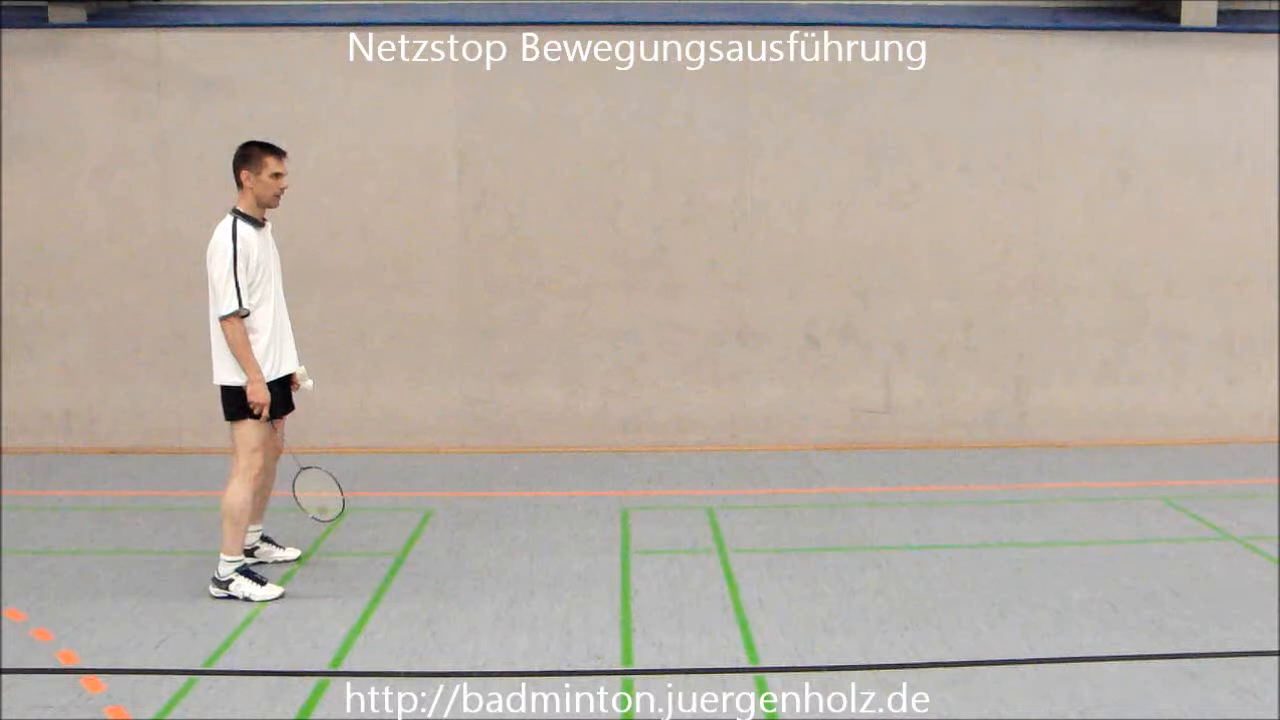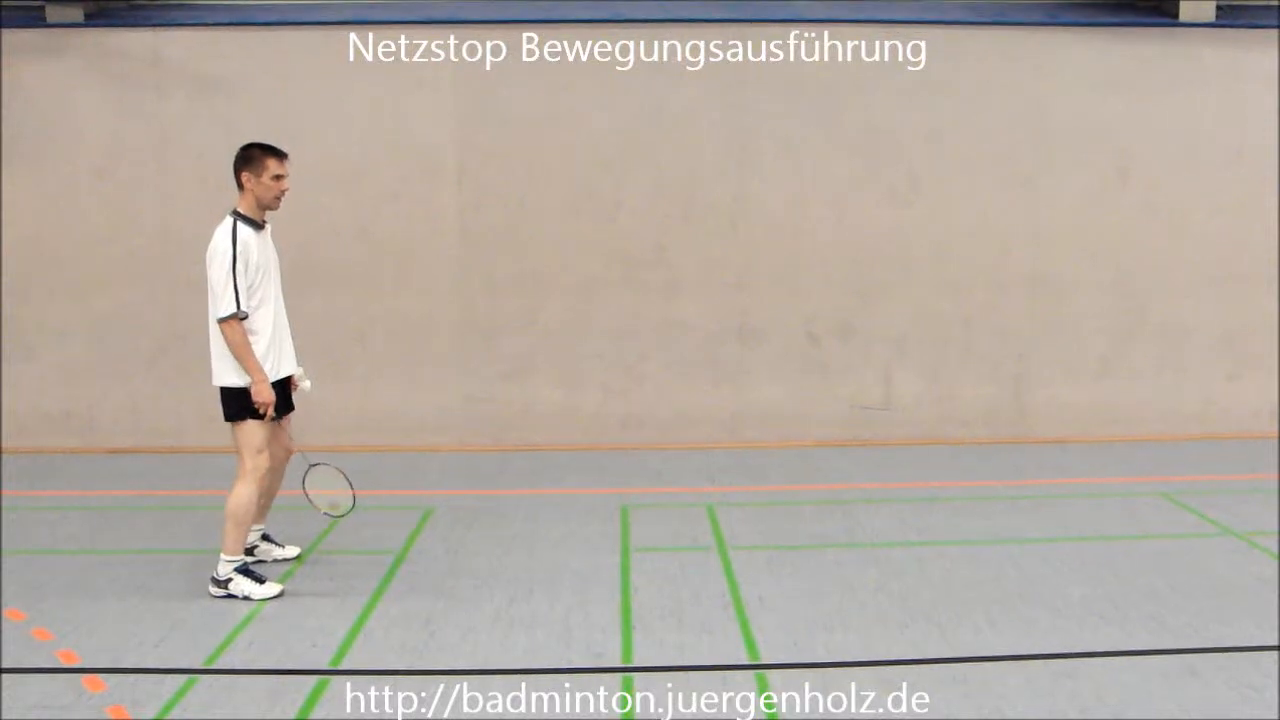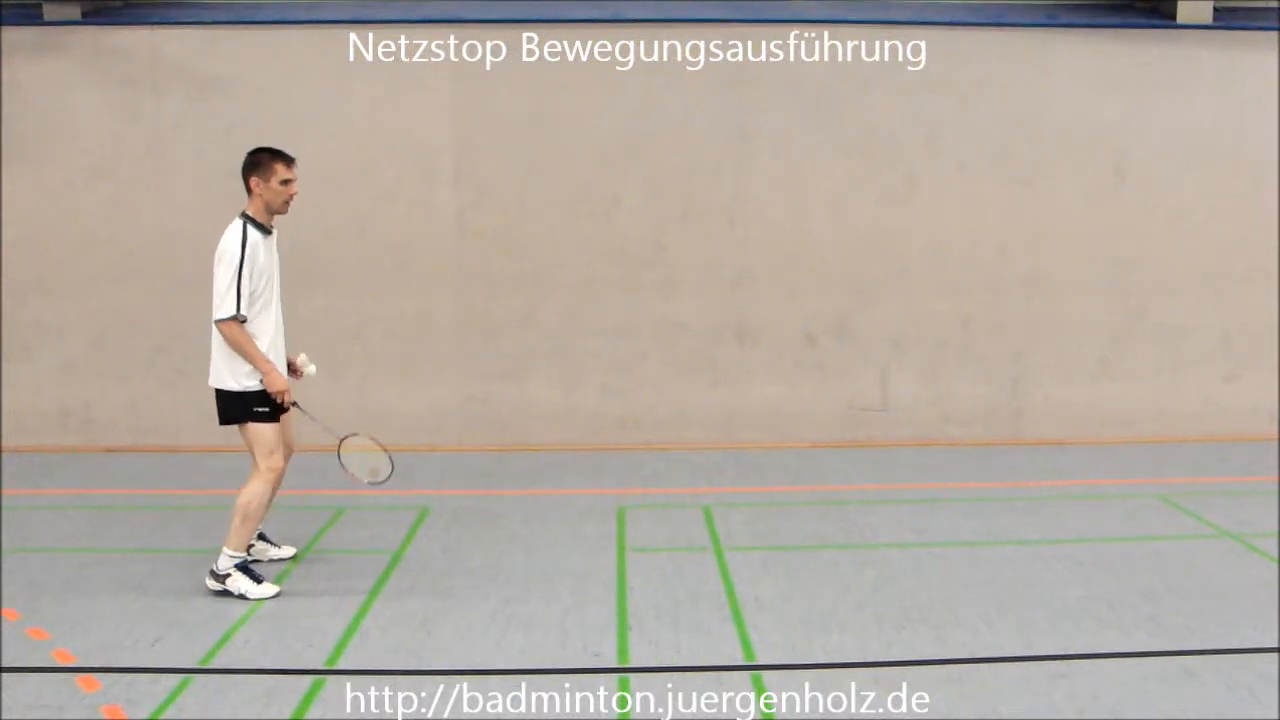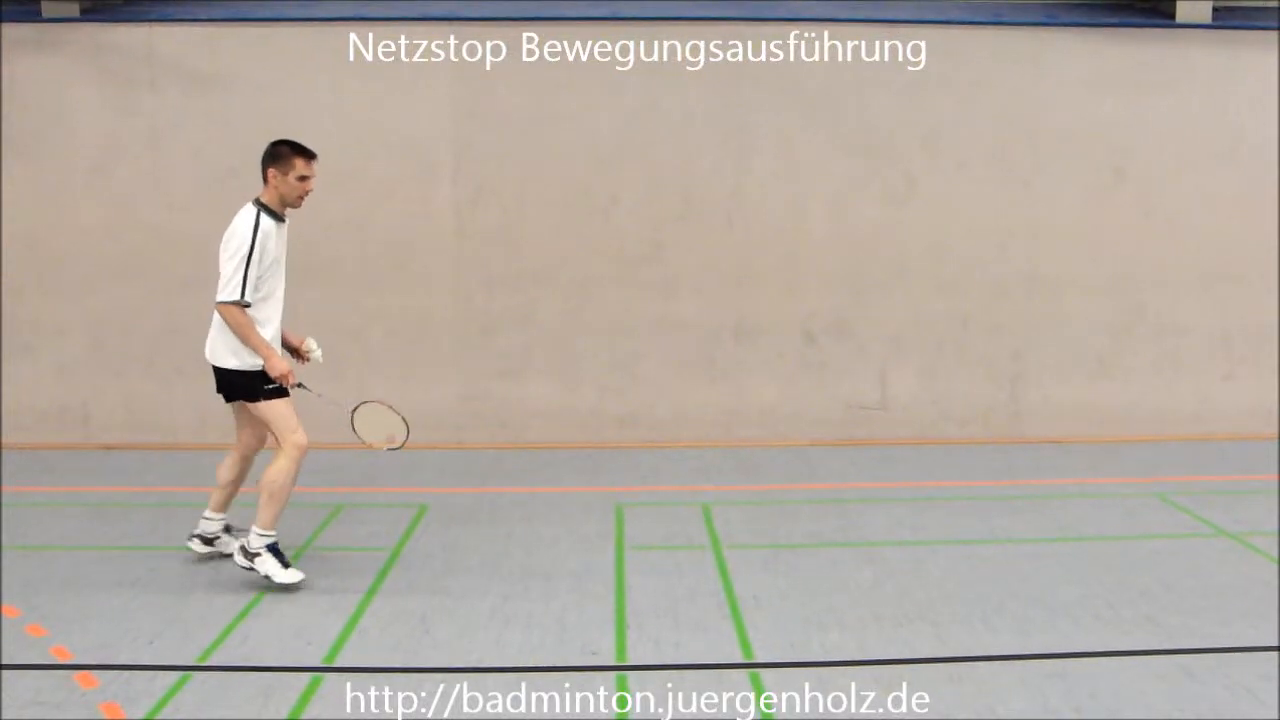
dt=0.7s
person 1, frame 1
left shoulder: (262, 231)
right shoulder: (232, 237)
right elbow: (229, 317)
left wrist: (285, 364)
right wrist: (254, 378)
left hip: (272, 370)
right hip: (248, 378)
left knee: (270, 455)
right knee: (249, 466)
left ankle: (253, 539)
right ankle: (228, 572)
person 1, frame 2
left shoulder: (261, 232)
right shoulder: (231, 239)
right elbow: (228, 319)
right wrist: (257, 378)
left hip: (271, 372)
right hip: (247, 380)
left knee: (279, 453)
right knee: (255, 467)
left ankle: (254, 538)
right ankle: (228, 571)
person 1, frame 3
left shoulder: (266, 235)
right shoulder: (240, 242)
right elbow: (225, 321)
left wrist: (280, 357)
right wrist: (268, 370)
left hip: (262, 372)
right hip: (245, 379)
left knee: (281, 451)
right knee: (270, 466)
left ankle: (249, 537)
right ankle: (227, 567)
person 1, frame 4
left shoulder: (275, 223)
right shoulder: (251, 228)
right elbow: (227, 304)
left wrist: (285, 338)
right wrist: (270, 354)
left hip: (251, 357)
right hip: (245, 360)
left knee: (250, 443)
right knee: (294, 443)
left ankle: (210, 529)
right ankle: (259, 545)
